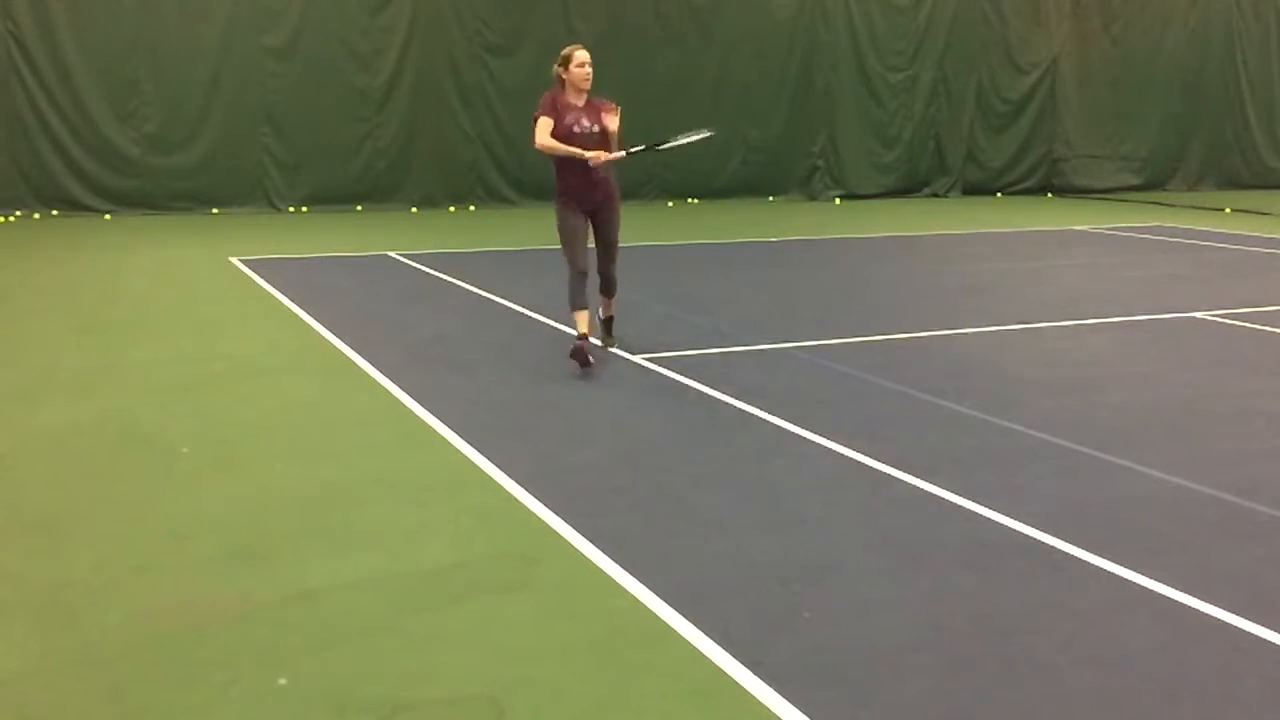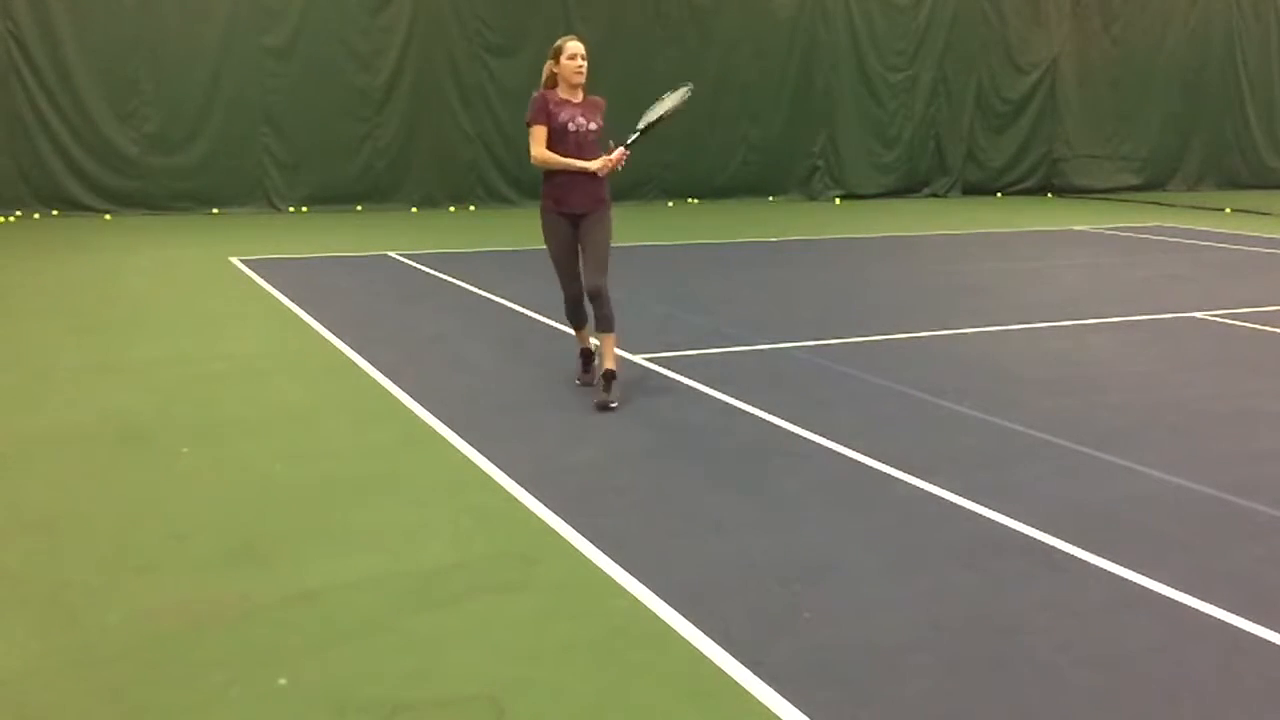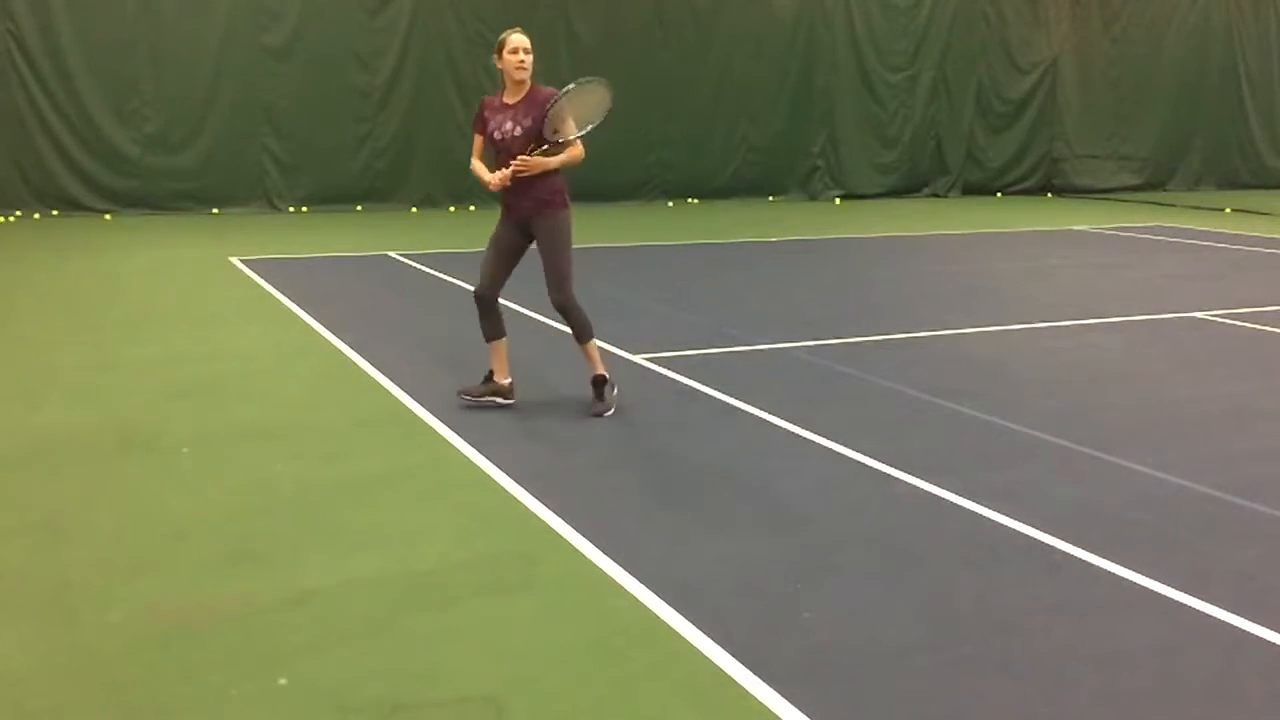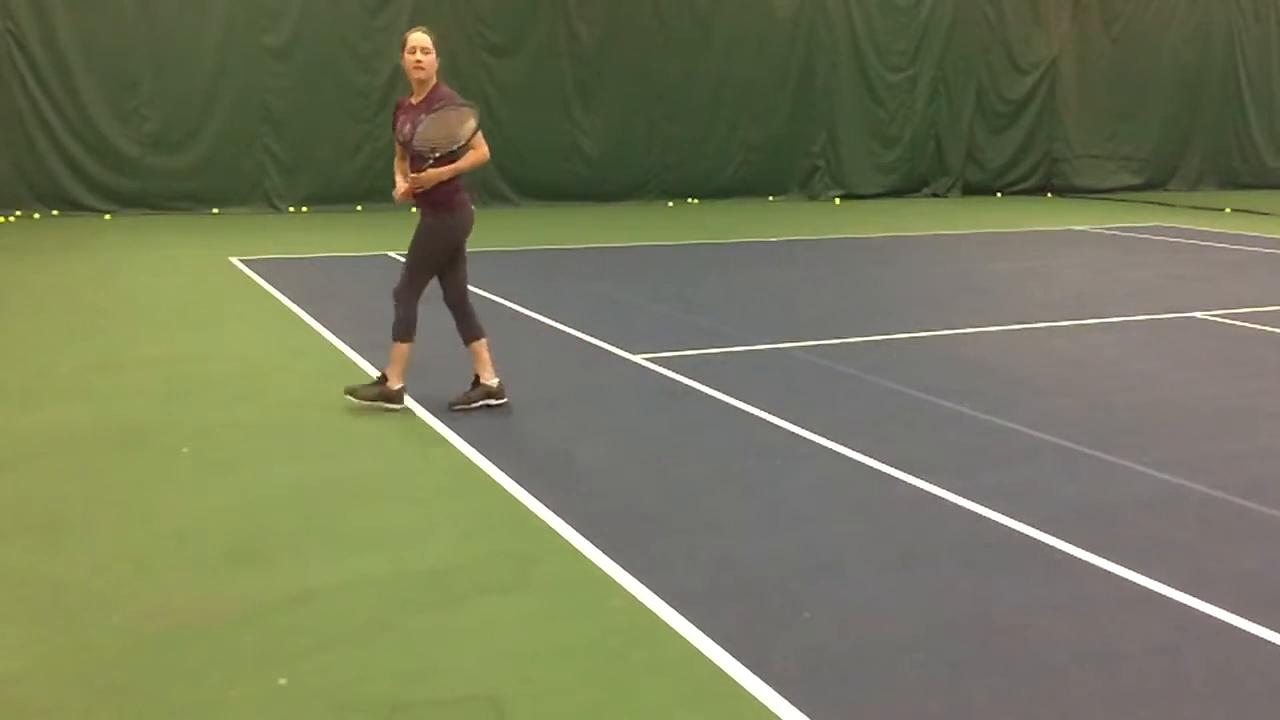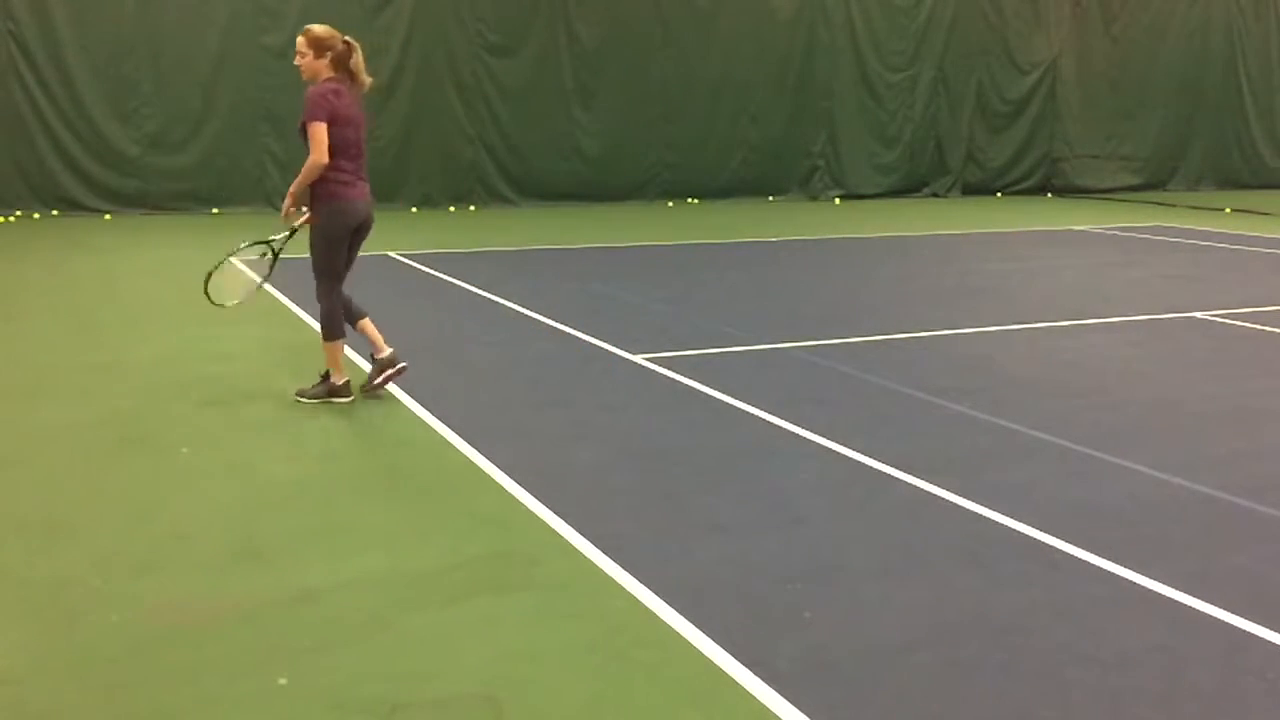
dt=0.4s
person 1, frame 1
left shoulder: (602, 106)
right shoulder: (552, 102)
left elbow: (611, 153)
right elbow: (541, 142)
left wrist: (613, 132)
right wrist: (584, 153)
left hip: (605, 197)
right hip: (570, 202)
left knee: (607, 269)
right knee: (579, 269)
left ankle: (607, 317)
right ankle: (582, 341)
person 1, frame 2
left shoulder: (597, 105)
right shoulder: (543, 102)
right elbow: (537, 154)
left wrist: (612, 158)
right wrist: (585, 164)
left hip: (596, 208)
right hip: (557, 209)
left knee: (596, 287)
right knee: (572, 290)
left ankle: (609, 374)
right ankle: (586, 352)
person 1, frame 3
left shoulder: (547, 98)
right shoulder: (488, 107)
left elbow: (577, 151)
right elbow: (475, 159)
left wrist: (543, 164)
right wrist: (489, 177)
left hip: (549, 210)
right hip: (512, 214)
left knee: (562, 298)
right knee: (484, 293)
left ankle: (601, 379)
right ankle: (500, 382)
person 1, frame 4
left shoulder: (446, 100)
right shoulder: (404, 106)
left elbow: (481, 153)
right elbow: (402, 157)
left wrist: (439, 175)
right wrist: (402, 182)
left hip: (447, 213)
right hip: (436, 213)
left knee: (405, 294)
right knee: (456, 297)
left ankle: (392, 385)
right ankle: (489, 383)
person 1, frame 5
left shoulder: (318, 95)
right shoulder: (350, 95)
left elbow: (319, 159)
left wrist: (292, 193)
left hip: (335, 205)
right hip: (361, 203)
left knee: (327, 293)
right knee: (333, 290)
left ankle: (337, 380)
right ankle: (384, 353)
